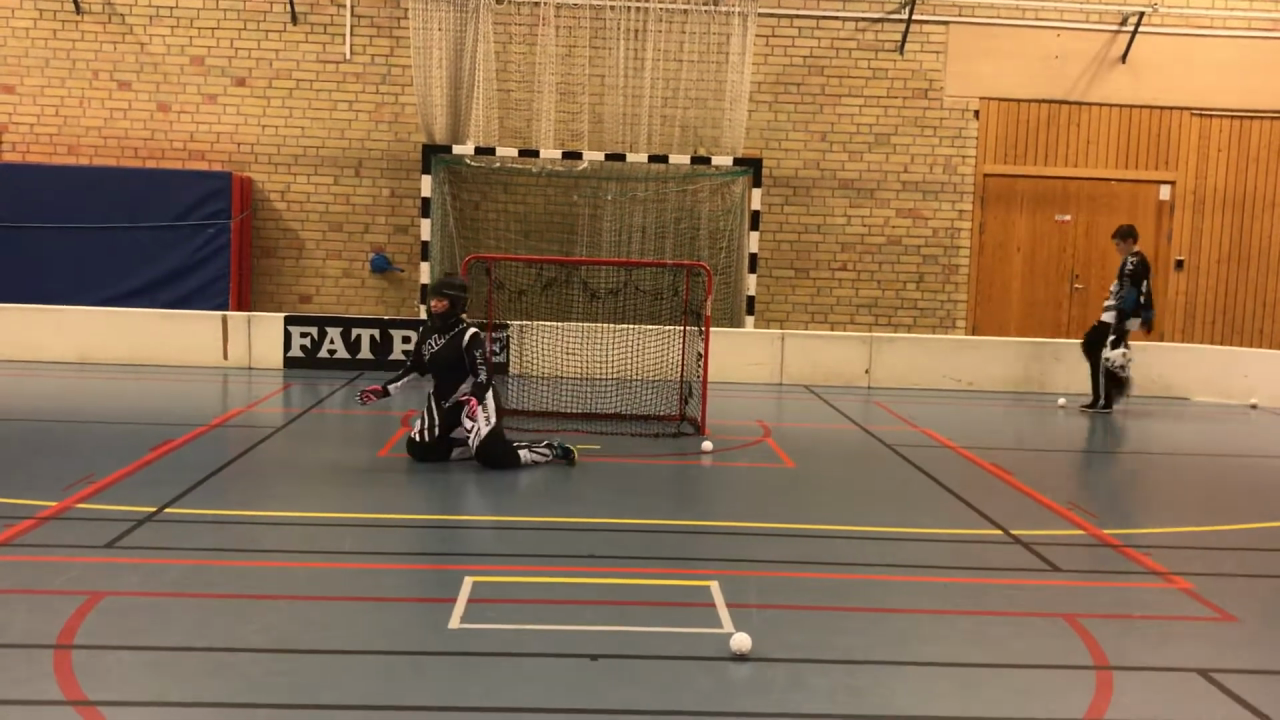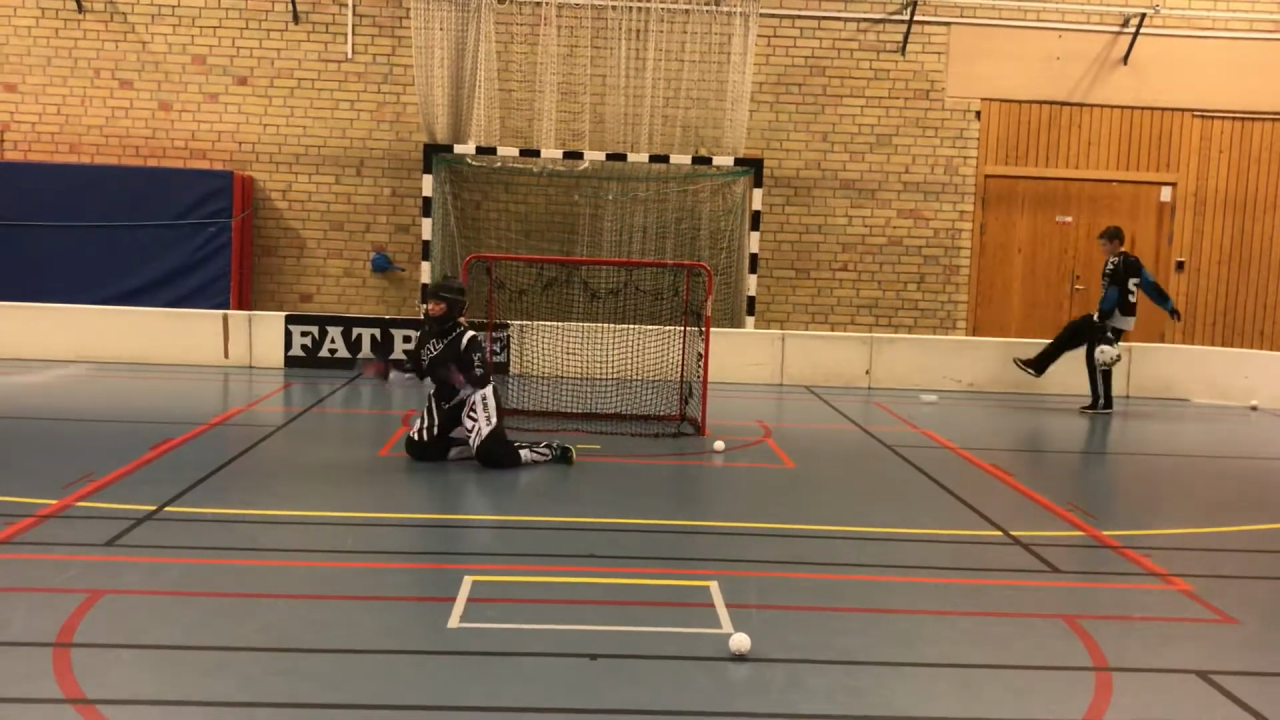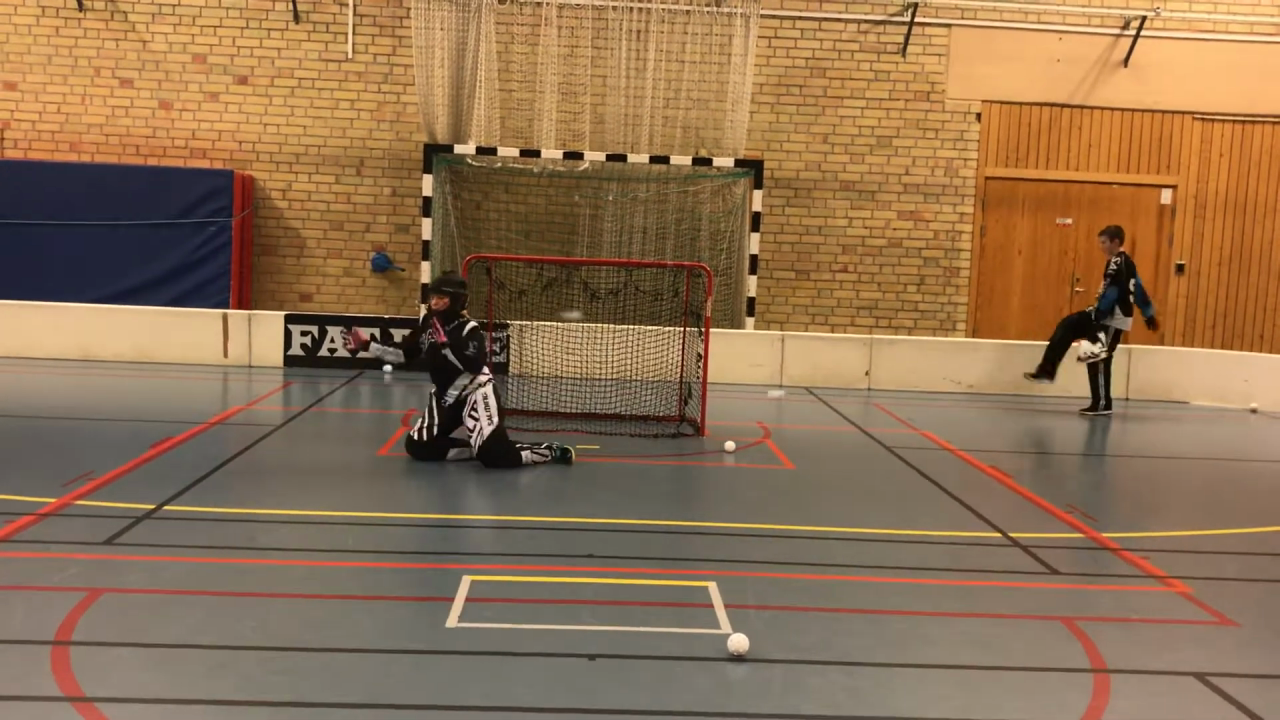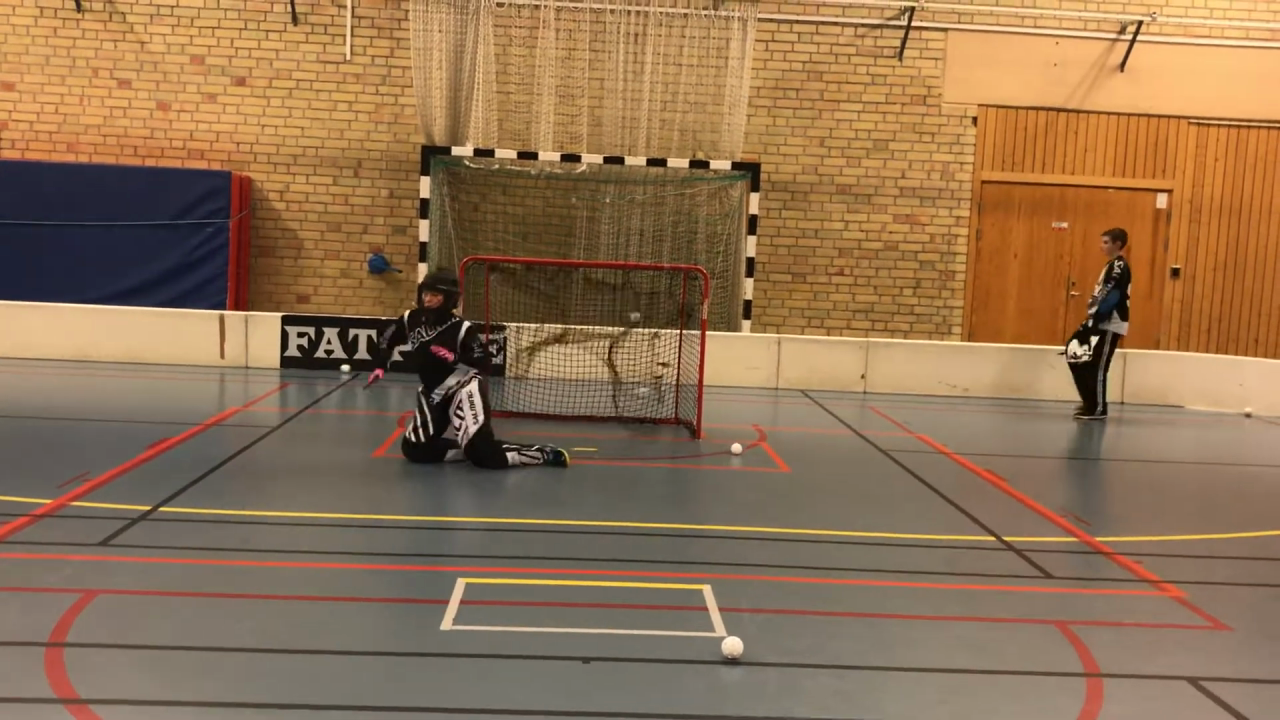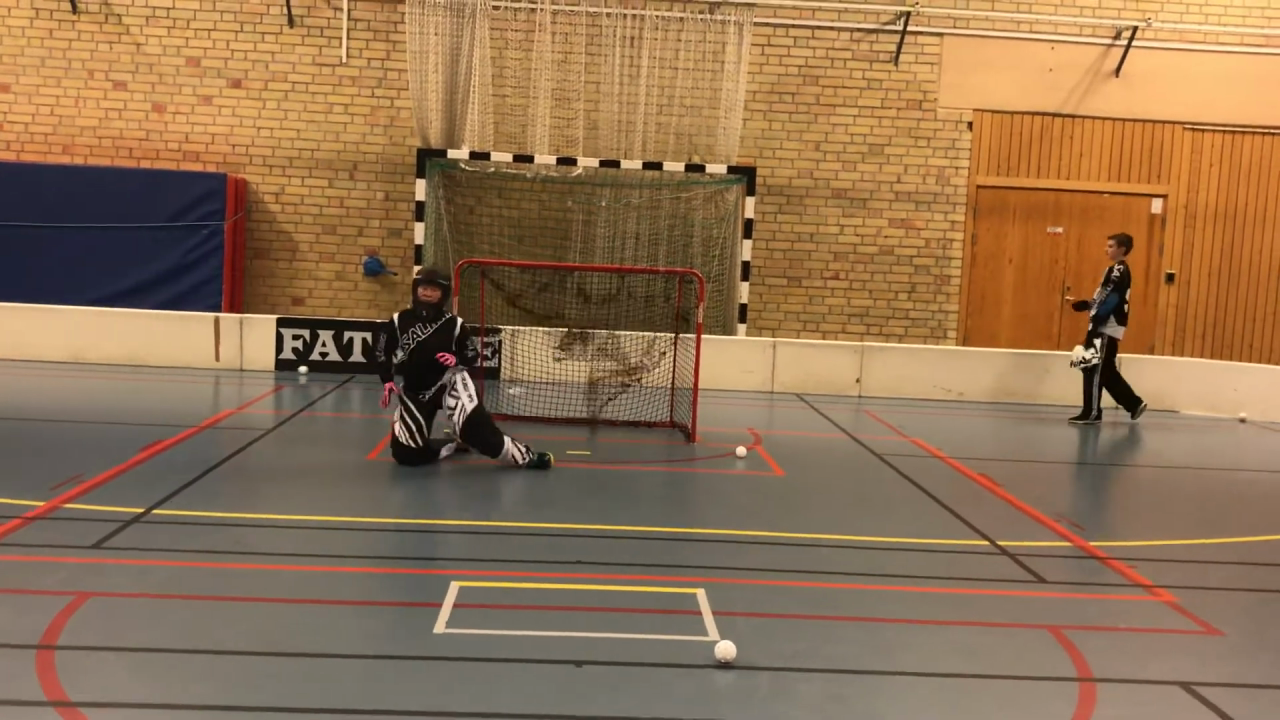
dt=0.2s
person 1, frame 1
left shoulder: (469, 335)
right shoulder: (427, 331)
left elbow: (483, 375)
right elbow: (414, 368)
left wrist: (475, 398)
right wrist: (384, 389)
left hip: (474, 399)
right hip: (443, 400)
left knee: (493, 456)
right knee: (418, 448)
left ankle: (552, 450)
right ankle: (475, 445)
person 1, frame 2
left shoulder: (467, 338)
right shoulder: (426, 333)
left elbow: (481, 379)
right elbow: (418, 371)
left wrist: (463, 381)
right wrist: (387, 373)
left hip: (475, 399)
right hip: (443, 401)
left knee: (496, 456)
right knee: (417, 448)
left ankle: (551, 450)
right ankle: (475, 446)
person 1, frame 3
left shoulder: (469, 329)
right shoulder: (427, 323)
left elbow: (474, 366)
right elbow: (404, 354)
left wrist: (445, 344)
right wrist: (366, 345)
left hip: (474, 393)
right hip: (445, 396)
left knee: (494, 454)
right knee: (417, 448)
left ankle: (551, 451)
right ankle: (472, 445)
person 1, frame 4
left shoulder: (462, 328)
right shoulder: (410, 319)
left elbow: (483, 364)
right elbow: (387, 341)
left wrist: (455, 357)
right wrist: (381, 367)
left hip: (463, 391)
right hip: (431, 394)
left knee: (483, 453)
right knee: (414, 450)
left ankle: (544, 454)
right ankle: (468, 448)
person 1, frame 5
left shoulder: (453, 323)
right shoulder: (399, 321)
left elbow: (471, 356)
right elbow: (383, 352)
left wrist: (456, 360)
right wrist: (387, 381)
left hip: (449, 384)
right hip: (412, 392)
left knee: (477, 426)
right knee: (406, 454)
left ankle: (526, 457)
right ankle: (452, 446)
person 2, frame 1
left shoulder: (1131, 263)
right shoulder: (1141, 261)
left elbow: (1128, 296)
right elbow: (1146, 292)
left wrist: (1120, 324)
right wrist: (1147, 317)
left hip: (1116, 318)
right hip: (1116, 318)
left knee: (1102, 356)
right knee: (1089, 345)
left ankle: (1102, 402)
right ankle: (1118, 384)
person 2, frame 2
left shoulder: (1114, 263)
right shoulder: (1134, 262)
left elbow: (1110, 295)
right elbow: (1151, 285)
left wrist: (1102, 322)
right wrist: (1169, 306)
left hip: (1113, 318)
right hip: (1124, 316)
left knee: (1097, 357)
right knee: (1072, 332)
left ankle: (1102, 403)
right ankle: (1037, 365)
person 2, frame 3
left shoulder: (1116, 264)
right shoulder: (1127, 263)
left elbow: (1109, 295)
right elbow: (1138, 290)
left wrist: (1096, 320)
right wrist: (1148, 314)
left hip: (1112, 319)
right hip: (1110, 317)
left knee: (1098, 360)
right knee: (1066, 326)
left ankle: (1102, 404)
right ankle: (1046, 371)
person 2, frame 4
left shoulder: (1118, 267)
right shoulder: (1114, 265)
left elbow: (1110, 297)
left wrist: (1094, 323)
right wrist: (1093, 319)
left hip: (1108, 325)
right hip: (1101, 322)
left knee: (1097, 366)
right knee: (1075, 353)
left ankle: (1098, 408)
right ankle: (1091, 403)
person 2, frame 5
left shoulder: (1118, 271)
right shoulder: (1118, 270)
left elbow: (1110, 300)
left wrist: (1095, 323)
right wrist: (1088, 304)
left hip: (1107, 328)
right hip: (1109, 327)
left knee: (1093, 370)
right knee: (1107, 371)
left ankle: (1092, 413)
right ankle: (1134, 404)
